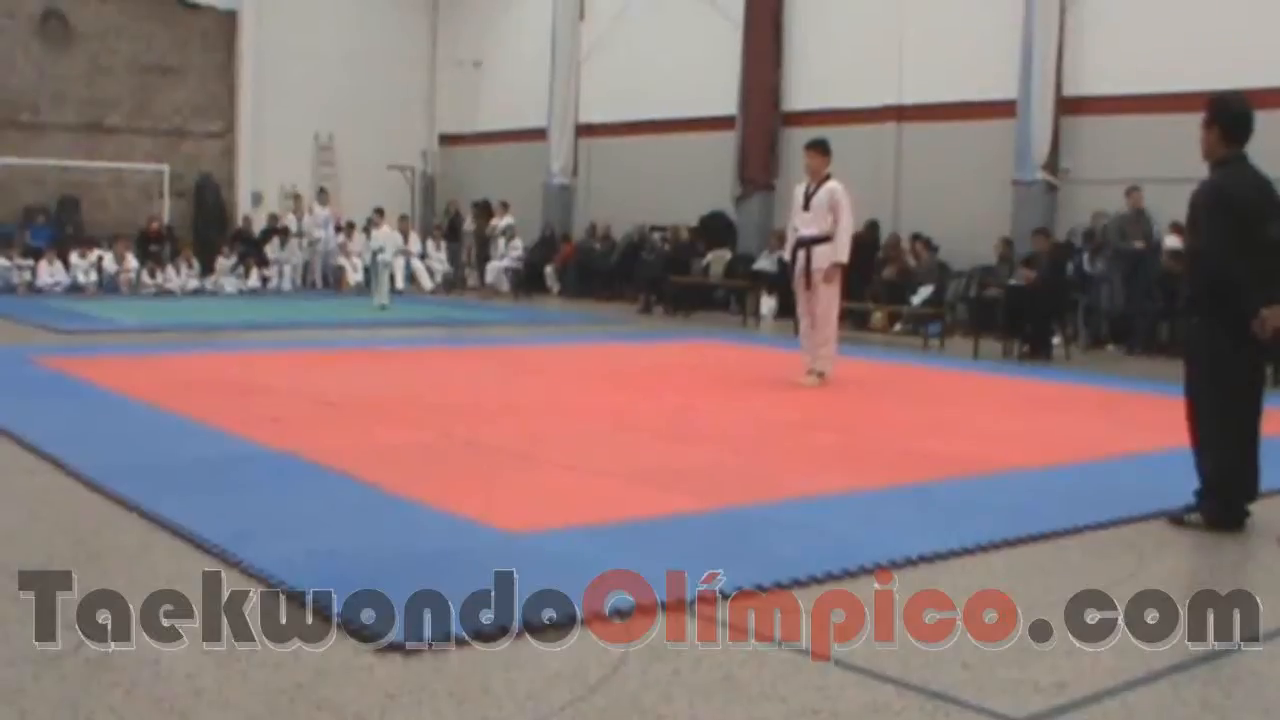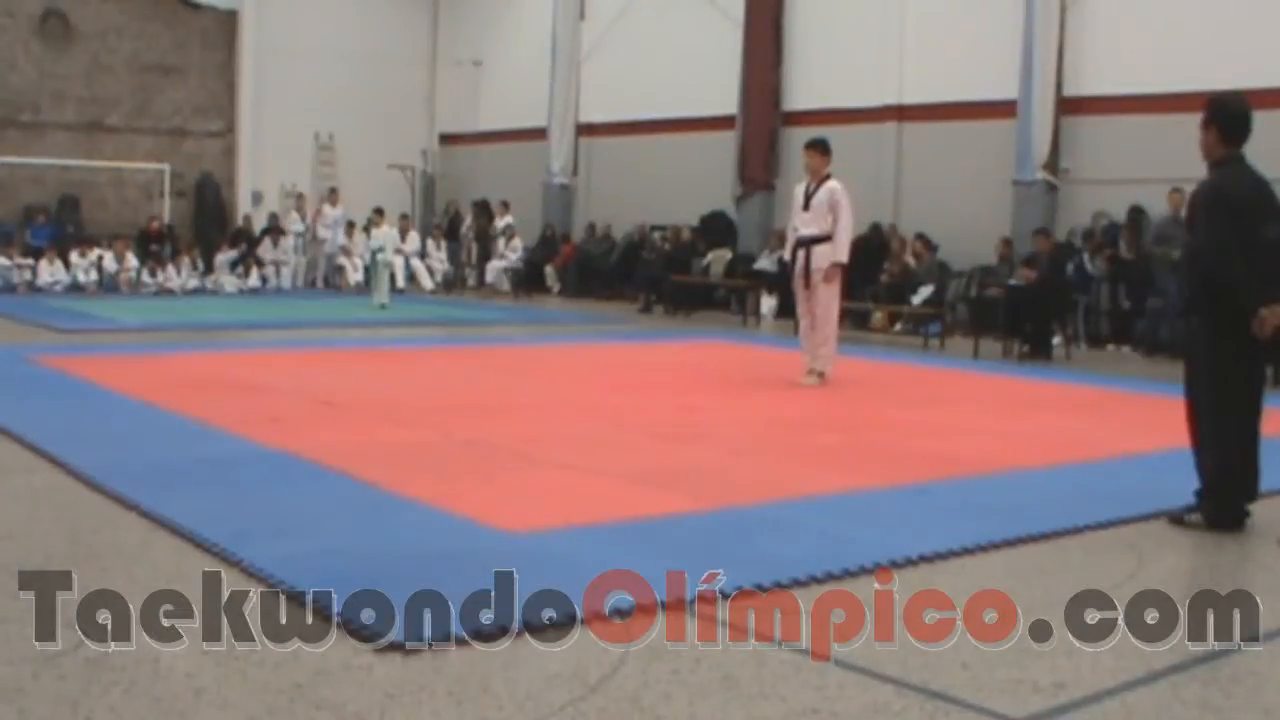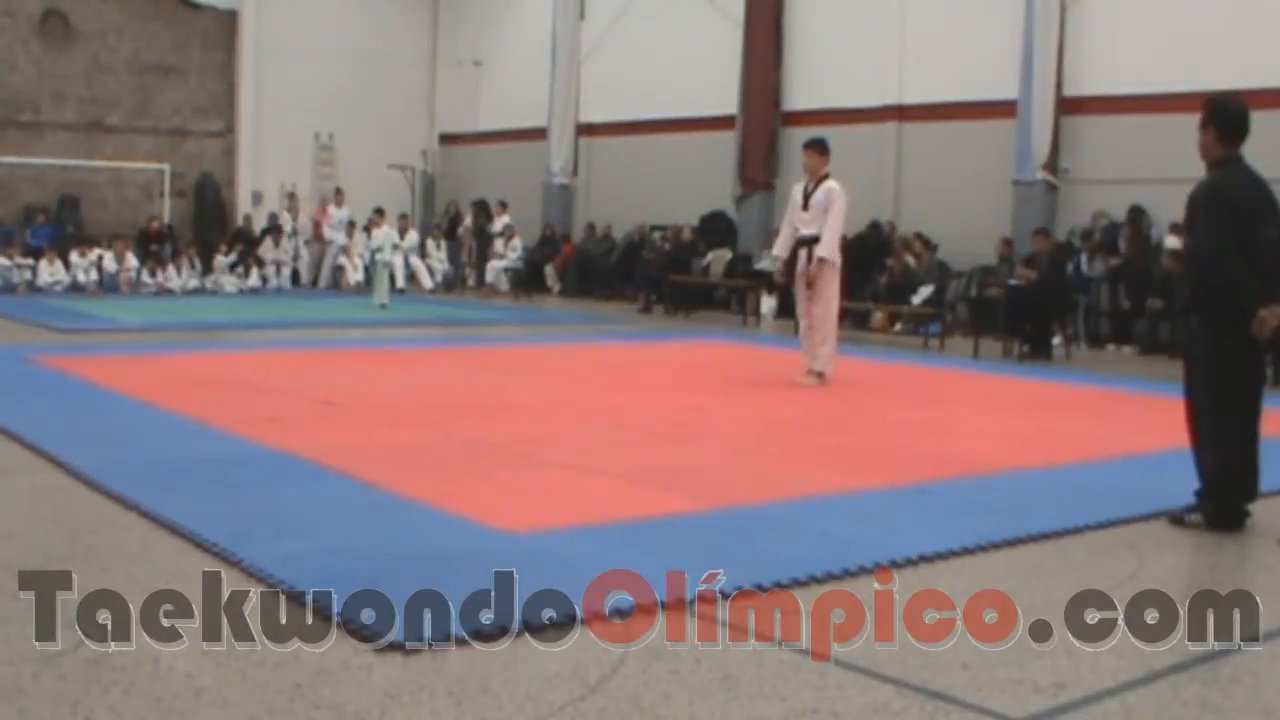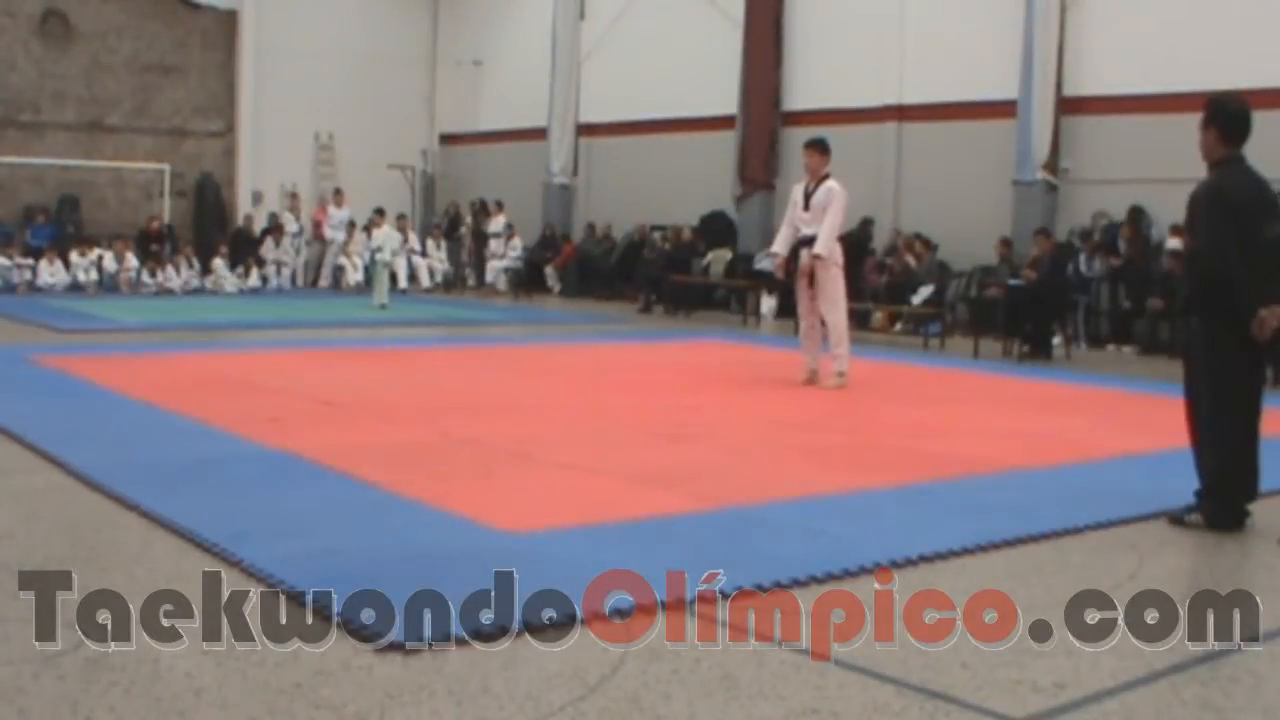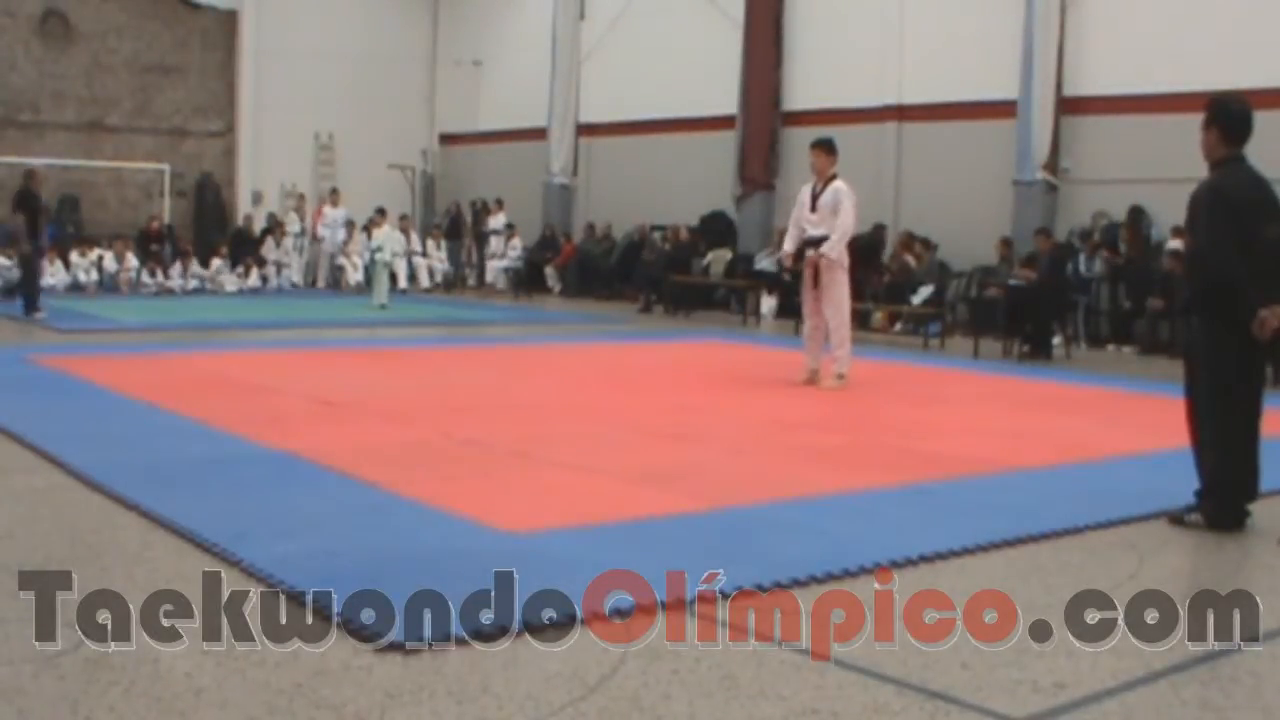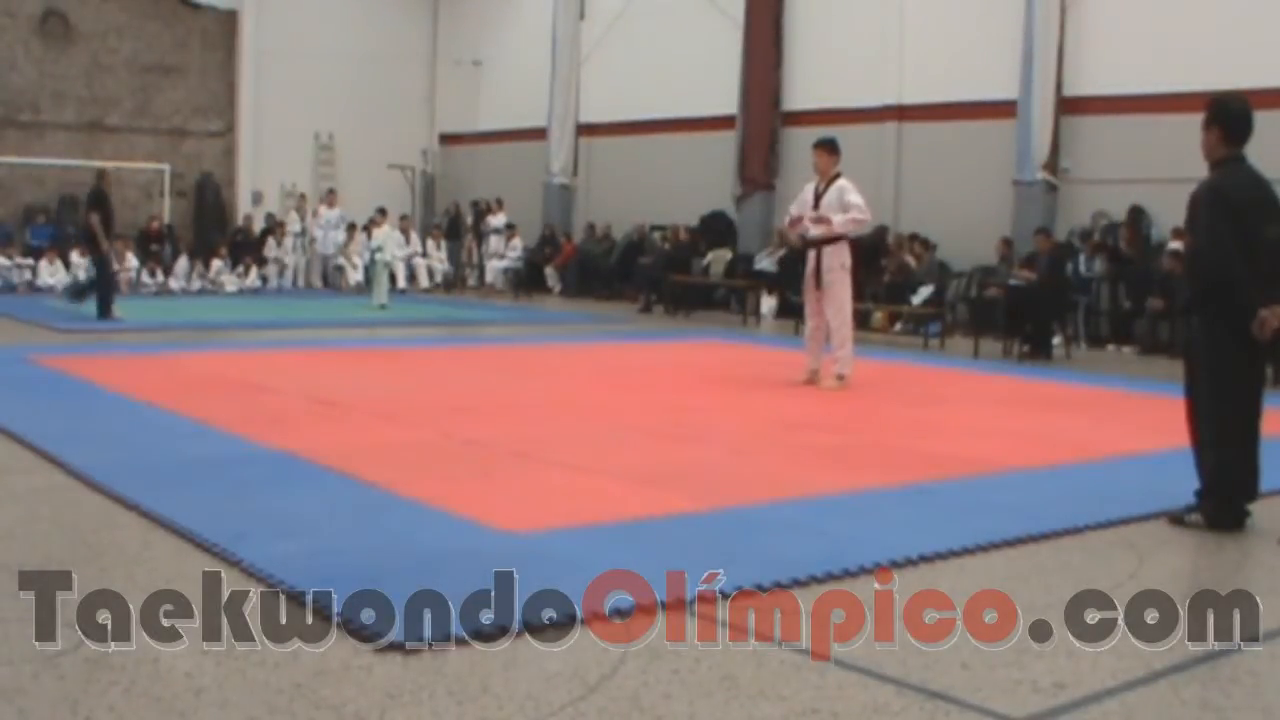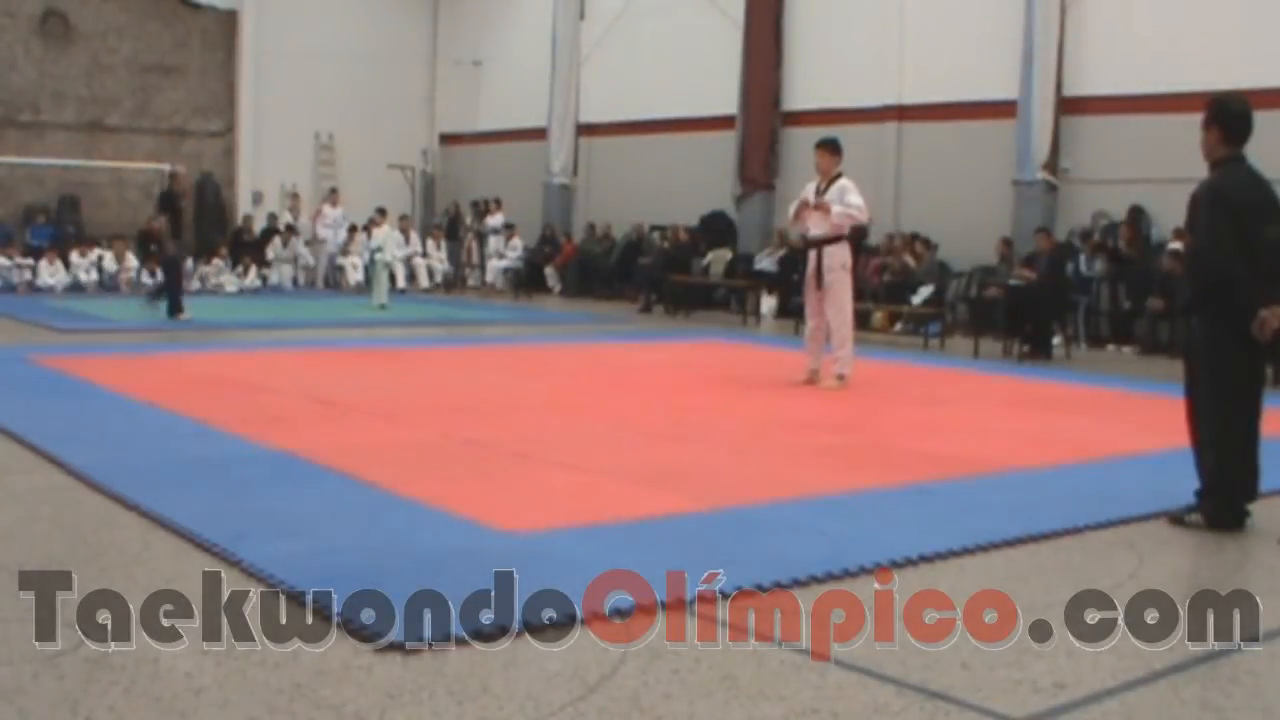
dt=0.5s
person 1, frame 1
left shoulder: (1213, 191)
left elbow: (1210, 261)
left hip: (1217, 316)
left knee: (1213, 411)
right knee: (1240, 408)
left ankle: (1220, 505)
right ankle: (1235, 499)
person 1, frame 2
left shoulder: (1212, 191)
left elbow: (1210, 261)
left hip: (1217, 316)
left knee: (1213, 410)
right knee: (1240, 407)
left ankle: (1220, 505)
right ankle: (1235, 499)
person 1, frame 3
left shoulder: (1210, 192)
left elbow: (1210, 262)
left hip: (1217, 316)
left knee: (1213, 411)
right knee: (1240, 408)
left ankle: (1220, 506)
right ankle: (1234, 499)
person 1, frame 4
left shoulder: (1212, 192)
left elbow: (1210, 261)
left hip: (1219, 317)
left knee: (1214, 410)
right knee: (1241, 407)
left ankle: (1220, 505)
right ankle: (1234, 499)
person 1, frame 5
left shoulder: (1212, 192)
left elbow: (1211, 261)
left hip: (1219, 316)
left knee: (1214, 411)
right knee: (1241, 408)
left ankle: (1220, 505)
right ankle: (1235, 499)
person 1, frame 6
left shoulder: (1212, 192)
left elbow: (1210, 262)
left hip: (1219, 316)
left knee: (1213, 410)
right knee: (1241, 407)
left ankle: (1220, 505)
right ankle: (1235, 499)
person 1, frame 7
left shoulder: (1213, 191)
left elbow: (1210, 262)
left hip: (1218, 316)
left knee: (1213, 410)
right knee: (1241, 407)
left ankle: (1220, 505)
right ankle: (1234, 499)
person 2, frame 1
left shoulder: (835, 190)
right shoulder: (800, 190)
left elbow: (844, 228)
left wrist: (837, 263)
right wrist: (790, 259)
left hip: (824, 256)
right hip: (802, 256)
left knee: (824, 314)
right knee: (805, 314)
left ankle: (821, 368)
right ankle: (812, 364)
person 2, frame 2
left shoulder: (835, 190)
right shoulder: (800, 190)
left elbow: (844, 227)
left wrist: (837, 262)
right wrist: (791, 259)
left hip: (824, 256)
right hip: (802, 256)
left knee: (824, 314)
right knee: (804, 313)
left ankle: (821, 367)
right ankle: (812, 364)
person 2, frame 3
left shoulder: (833, 190)
right shoulder: (798, 190)
left elbow: (833, 228)
right elbow: (789, 226)
left wrist: (820, 261)
right wrist: (781, 258)
left hip: (824, 257)
right hip: (801, 255)
left knee: (823, 314)
right knee: (805, 315)
left ankle: (821, 369)
right ankle: (811, 366)
person 2, frame 4
left shoulder: (834, 190)
right shoulder: (798, 190)
left elbow: (830, 227)
right elbow: (789, 224)
left wrist: (814, 257)
right wrist: (781, 255)
left hip: (826, 256)
right hip: (802, 254)
left knee: (833, 313)
right knee: (806, 315)
left ankle: (840, 371)
right ankle: (812, 368)
person 2, frame 5
left shoulder: (841, 190)
right shoulder: (806, 191)
left elbow: (845, 228)
right elbow: (795, 224)
left wrist: (822, 254)
right wrist: (789, 249)
left hip: (832, 257)
right hip: (808, 257)
left knee: (836, 315)
right knee: (811, 315)
left ankle: (840, 372)
right ankle: (812, 369)
person 2, frame 6
left shoulder: (844, 188)
right shoulder: (809, 189)
left elbow: (863, 216)
right elbow: (795, 215)
left wrist: (832, 221)
right wrist: (793, 223)
left hip: (835, 254)
right hip: (813, 255)
left knee: (838, 315)
right knee: (813, 315)
left ankle: (841, 372)
right ankle: (813, 368)
person 2, frame 7
left shoulder: (845, 186)
right shoulder: (811, 188)
left elbow: (860, 214)
right elbow: (797, 220)
left wrist: (830, 209)
right wrist: (799, 210)
left hip: (835, 254)
right hip: (813, 255)
left knee: (838, 314)
right knee: (813, 314)
left ankle: (841, 372)
right ankle: (813, 368)
